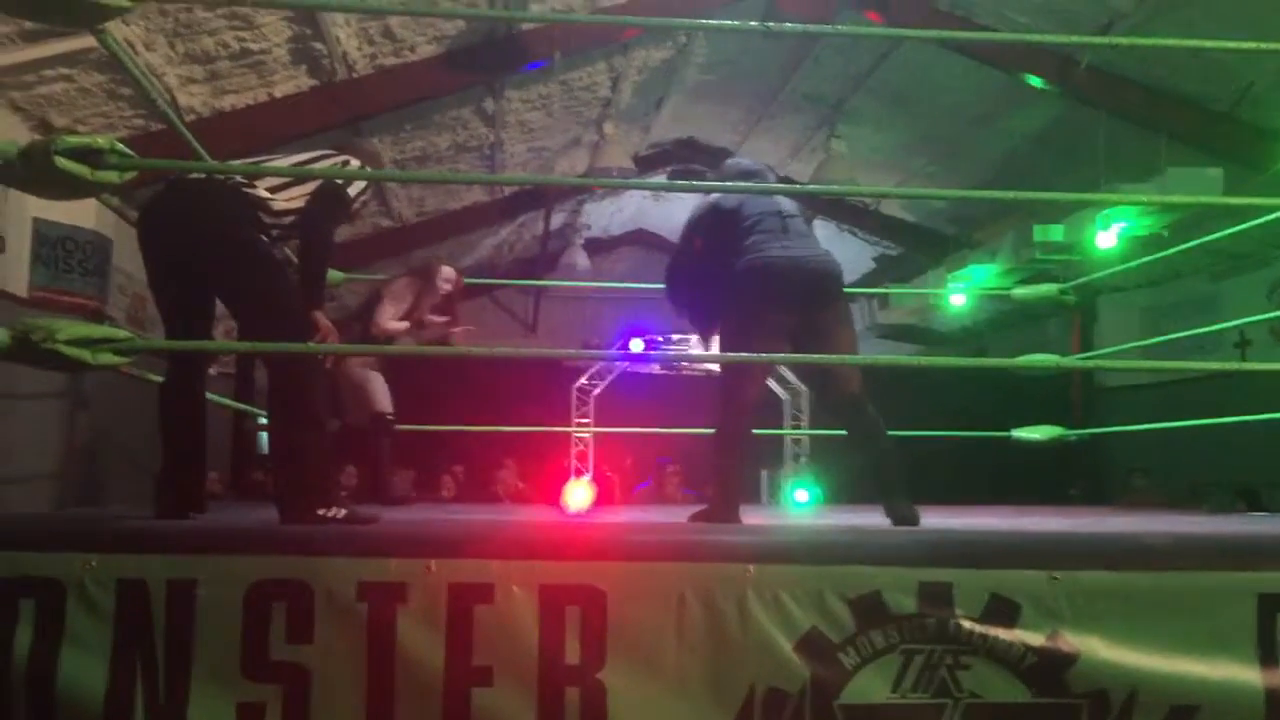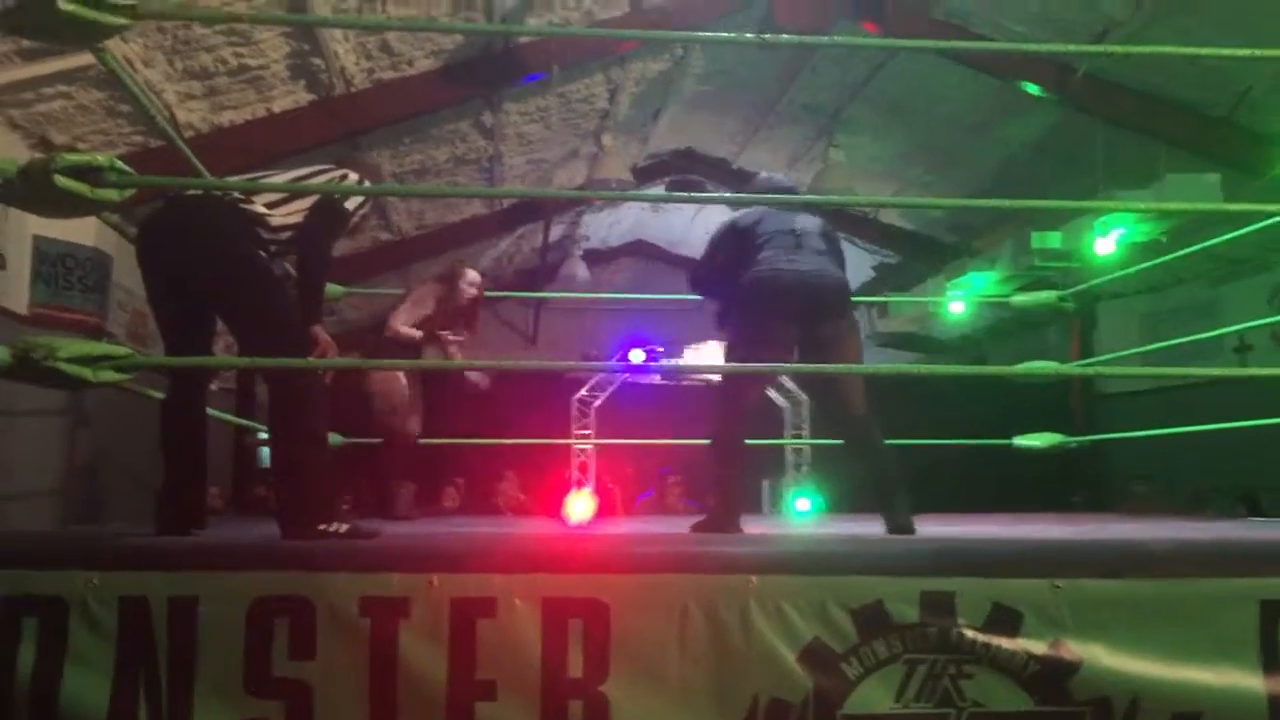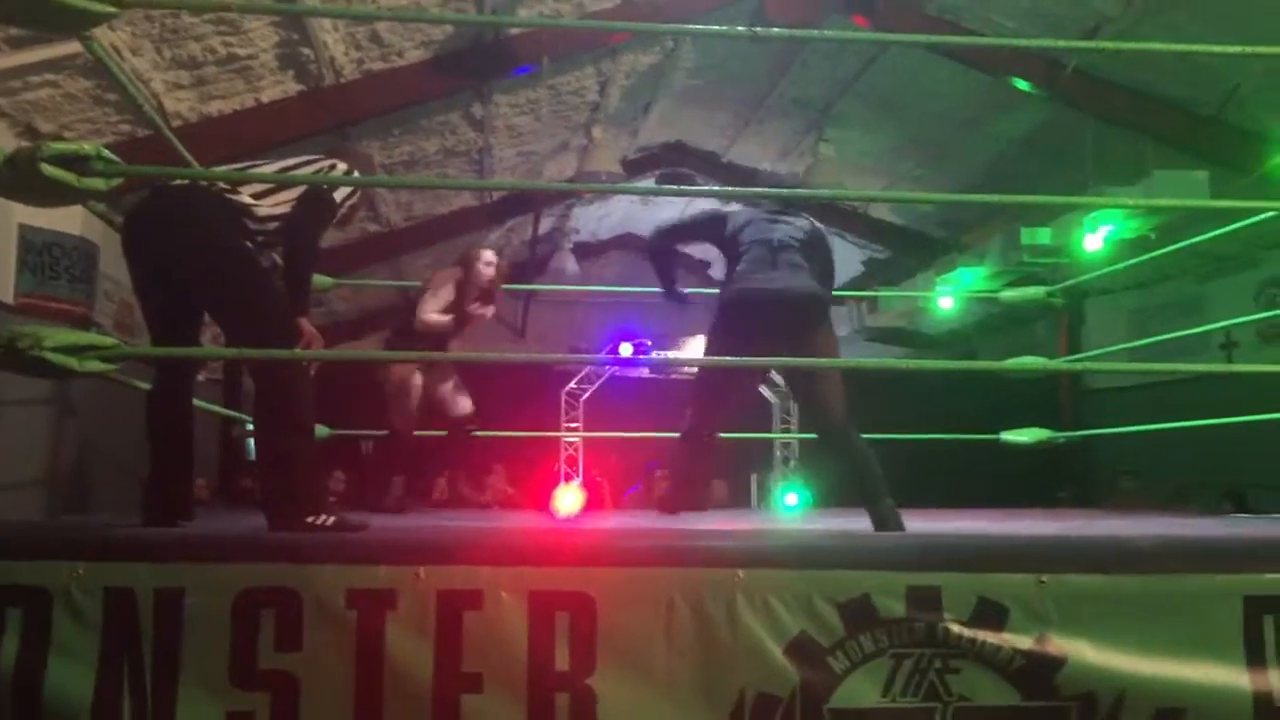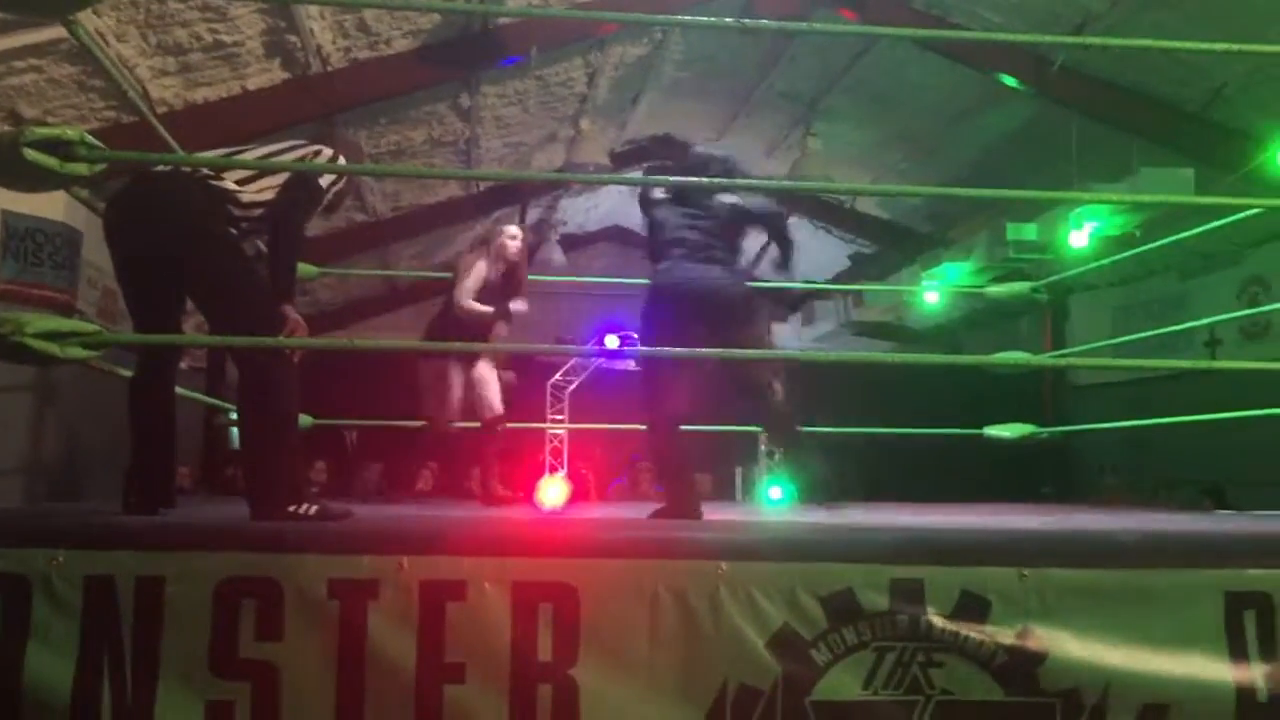
dt=0.2s
person 1, frame 1
left shoulder: (302, 164)
right shoulder: (356, 171)
right elbow: (317, 223)
right wrist: (313, 308)
left hip: (162, 210)
right hip: (222, 218)
left knee: (186, 358)
right knee: (295, 355)
left ankle: (177, 498)
right ankle: (309, 502)
person 1, frame 2
left shoulder: (302, 179)
right shoulder: (356, 185)
right elbow: (315, 238)
right wrist: (312, 322)
left hip: (161, 228)
right hip: (221, 234)
left knee: (188, 374)
right knee: (295, 371)
left ankle: (178, 515)
right ankle: (310, 517)
person 1, frame 3
left shoulder: (295, 169)
right shoulder: (345, 174)
right elbow: (304, 228)
right wrist: (298, 314)
left hip: (147, 217)
right hip: (207, 225)
left knee: (175, 365)
right knee: (281, 361)
left ankle: (164, 506)
right ankle: (297, 510)
person 1, frame 4
left shoulder: (278, 157)
right shoulder: (330, 161)
right elbow: (288, 215)
right wrist: (283, 301)
left hip: (130, 204)
right hip: (189, 212)
left knee: (157, 352)
right knee: (266, 350)
left ankle: (145, 493)
right ankle: (279, 498)
person 2, frame 1
left shoulder: (718, 206)
right shoulder: (791, 205)
left elbow: (680, 272)
left wrist: (703, 317)
left hip: (762, 281)
right hip: (822, 279)
left knee: (738, 403)
right knee: (851, 397)
left ankle: (724, 505)
right ankle: (896, 499)
person 2, frame 2
left shoulder: (745, 221)
right shoulder: (820, 225)
left elbow: (704, 279)
left wrist: (729, 304)
left hip: (768, 297)
right hip: (829, 299)
left knee: (734, 414)
right knee: (855, 417)
left ankle: (724, 514)
right ankle: (896, 511)
person 2, frame 3
left shoulder: (732, 217)
right shoulder: (810, 228)
left elbow: (662, 239)
right elbow: (825, 287)
left wrist: (668, 277)
left hip: (744, 313)
right hip: (803, 318)
left knee: (706, 412)
right knee: (834, 424)
left ankle: (689, 493)
right ankle: (883, 510)
person 2, frame 4
left shoulder: (660, 204)
right shoulder: (730, 205)
right elbow: (772, 214)
right wrist: (785, 249)
left hip: (671, 301)
right hip: (729, 302)
left knee: (665, 411)
right knee: (766, 395)
left ankle: (683, 499)
person 3, frame 1
left shoulder: (427, 303)
right shoulder: (406, 289)
left elbow: (419, 337)
right elbow: (379, 325)
left wrist: (447, 333)
right wrist: (422, 323)
left hip: (374, 353)
left knee: (360, 421)
right knee: (382, 415)
right ankle: (384, 487)
person 3, frame 2
left shoulder: (455, 311)
right shoulder: (429, 296)
left elbow: (450, 348)
right elbow: (392, 328)
left wrist: (467, 374)
right wrist: (432, 337)
left hip: (409, 363)
right hip: (386, 361)
left knee: (408, 434)
right knee: (401, 433)
right ankle: (388, 503)
person 3, frame 3
left shoulder: (476, 296)
right shoulder: (448, 283)
right elbow: (422, 320)
right wrist: (463, 318)
left hip: (433, 357)
right hip: (406, 354)
left knee: (465, 416)
right knee: (402, 429)
right ankle: (382, 494)
person 3, frame 4
left shoulder: (509, 278)
right shoulder: (480, 266)
right elbow: (461, 305)
right wrist: (502, 312)
left hip: (477, 350)
right hip: (448, 345)
left knee: (495, 416)
right knee: (444, 422)
left ankle: (491, 487)
